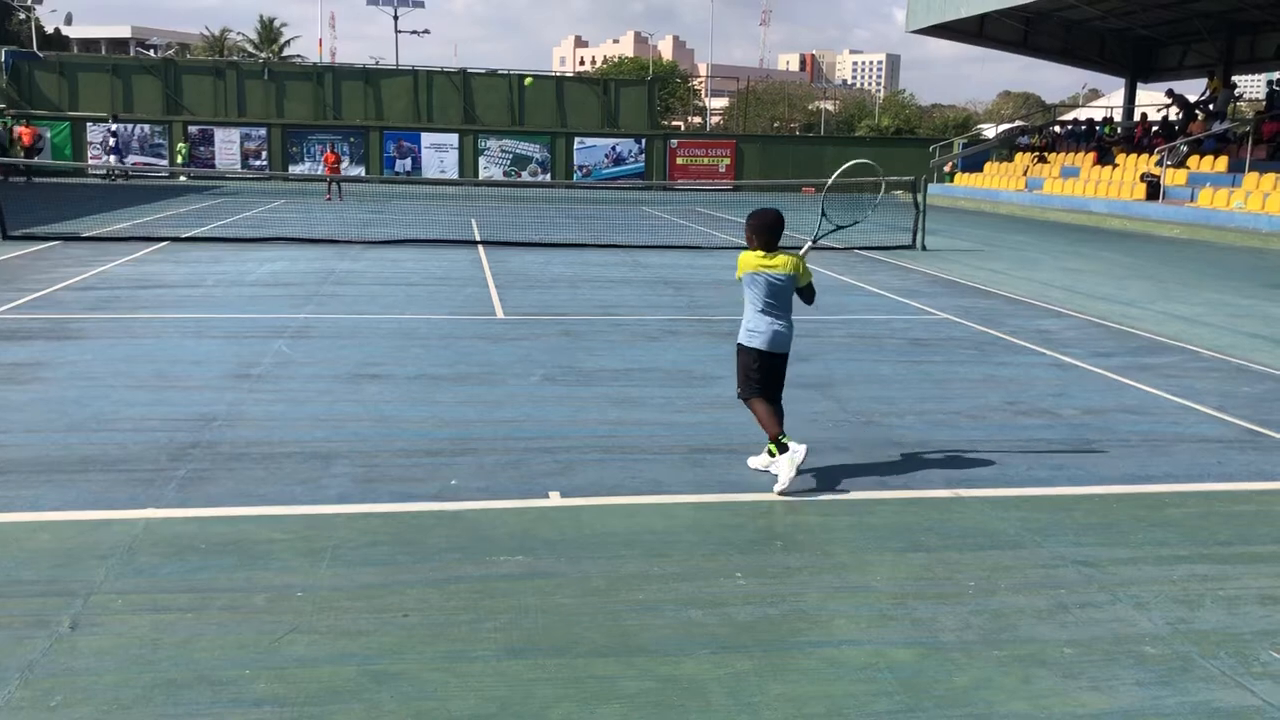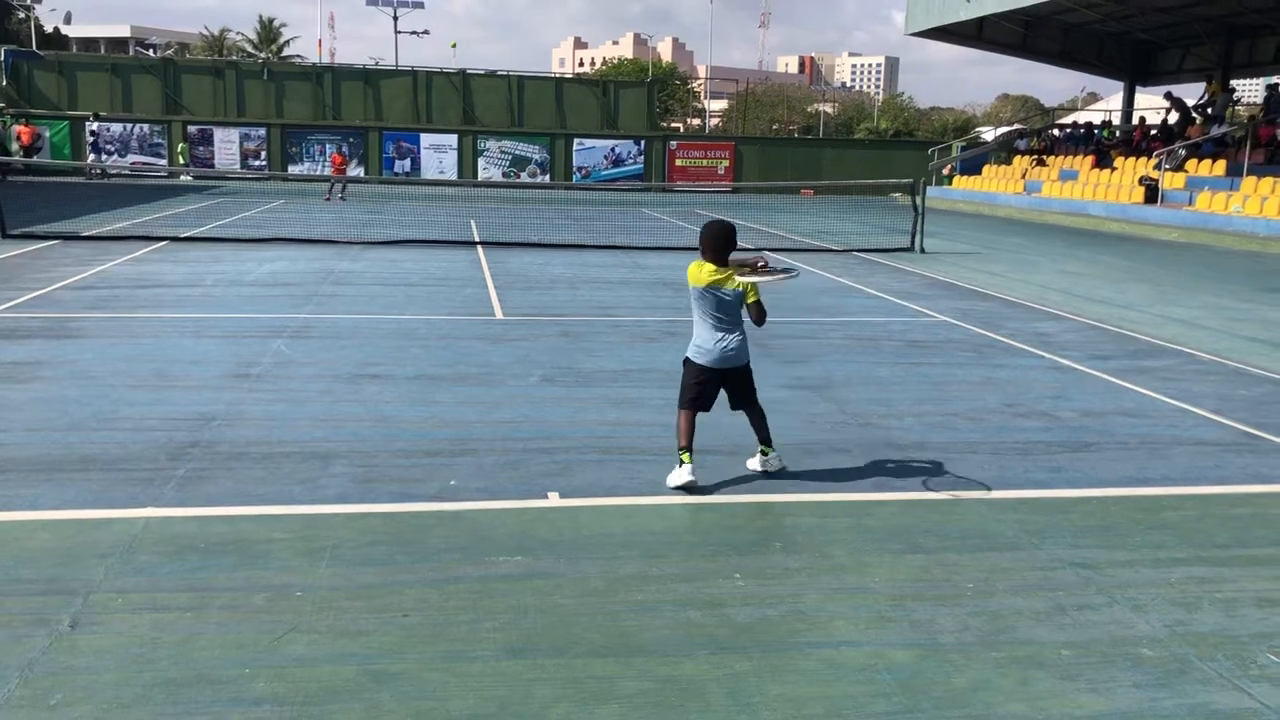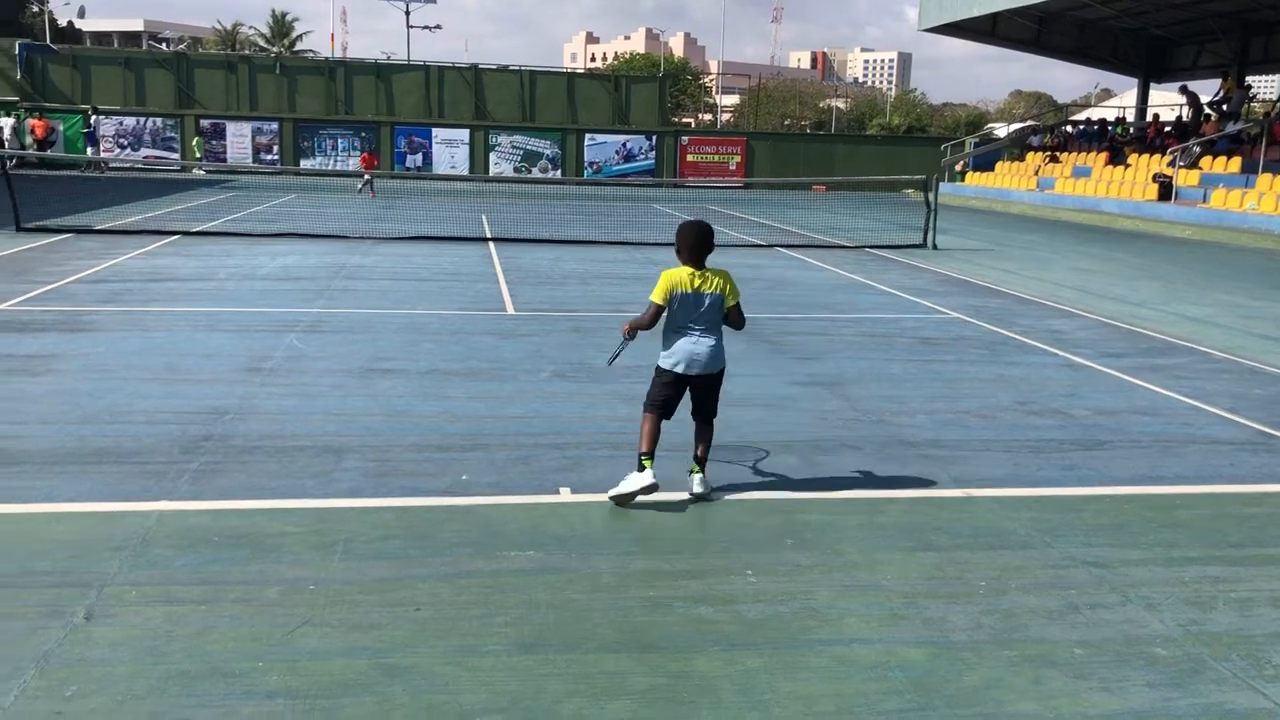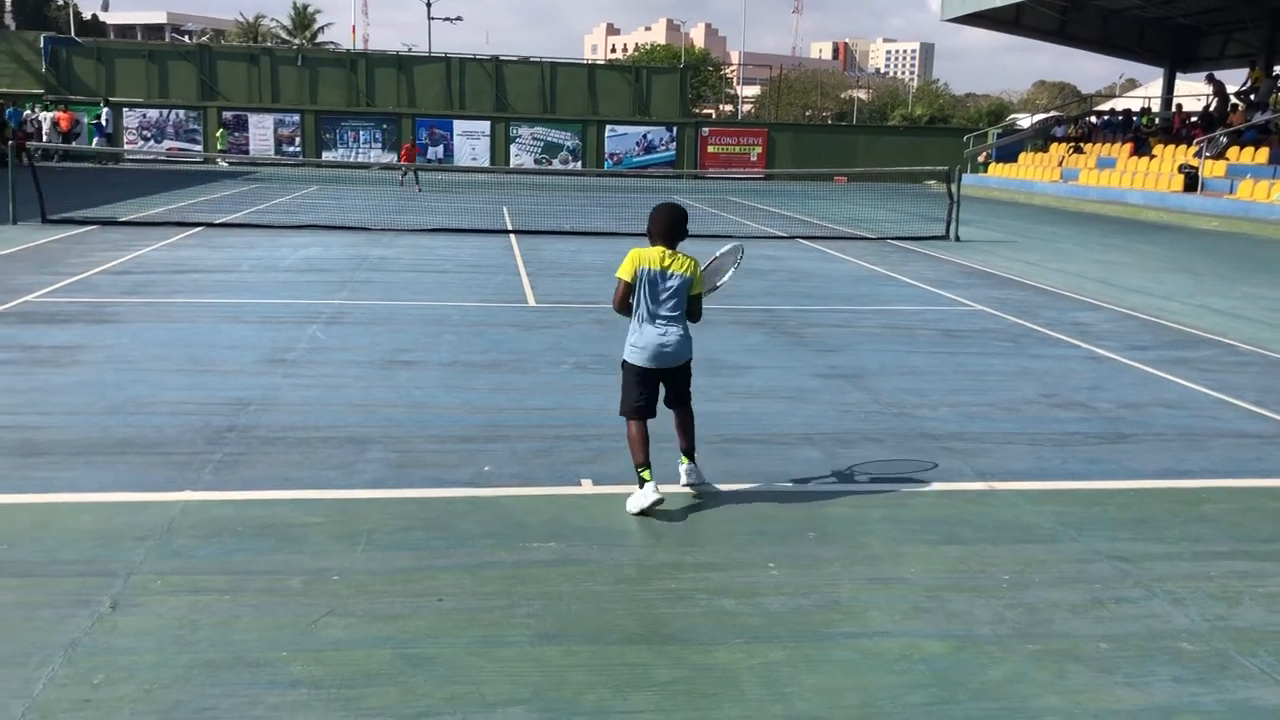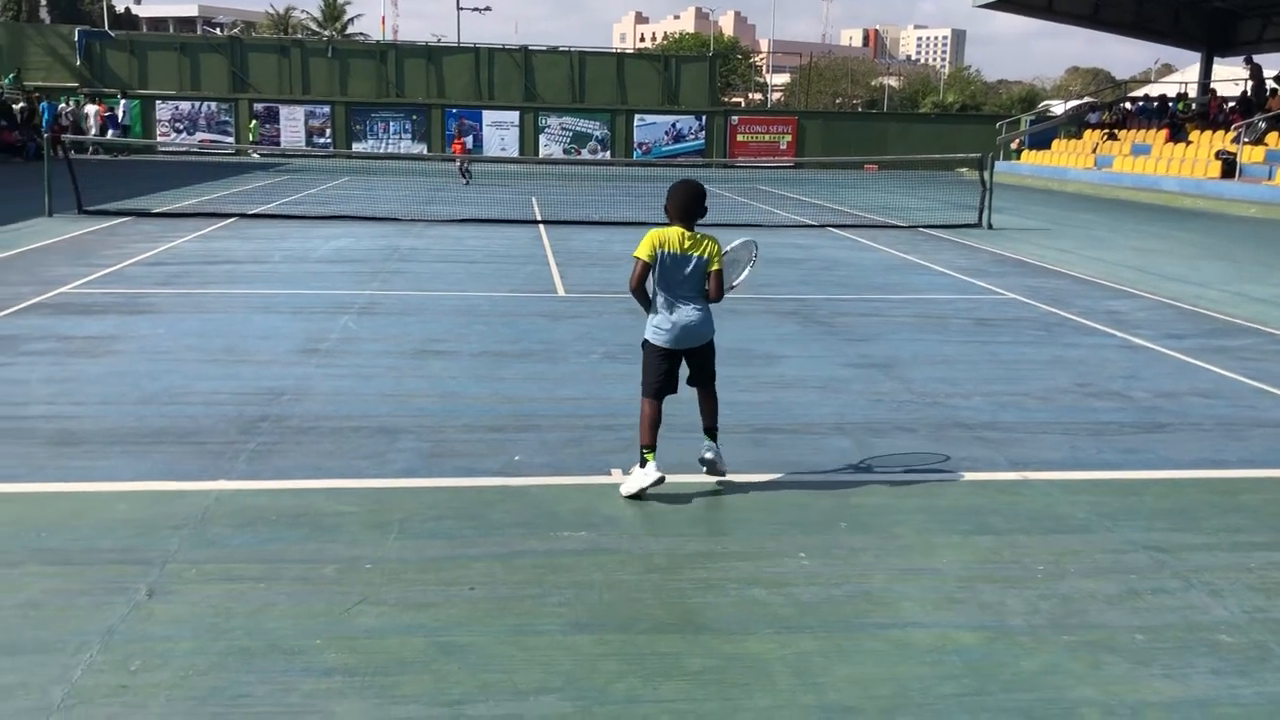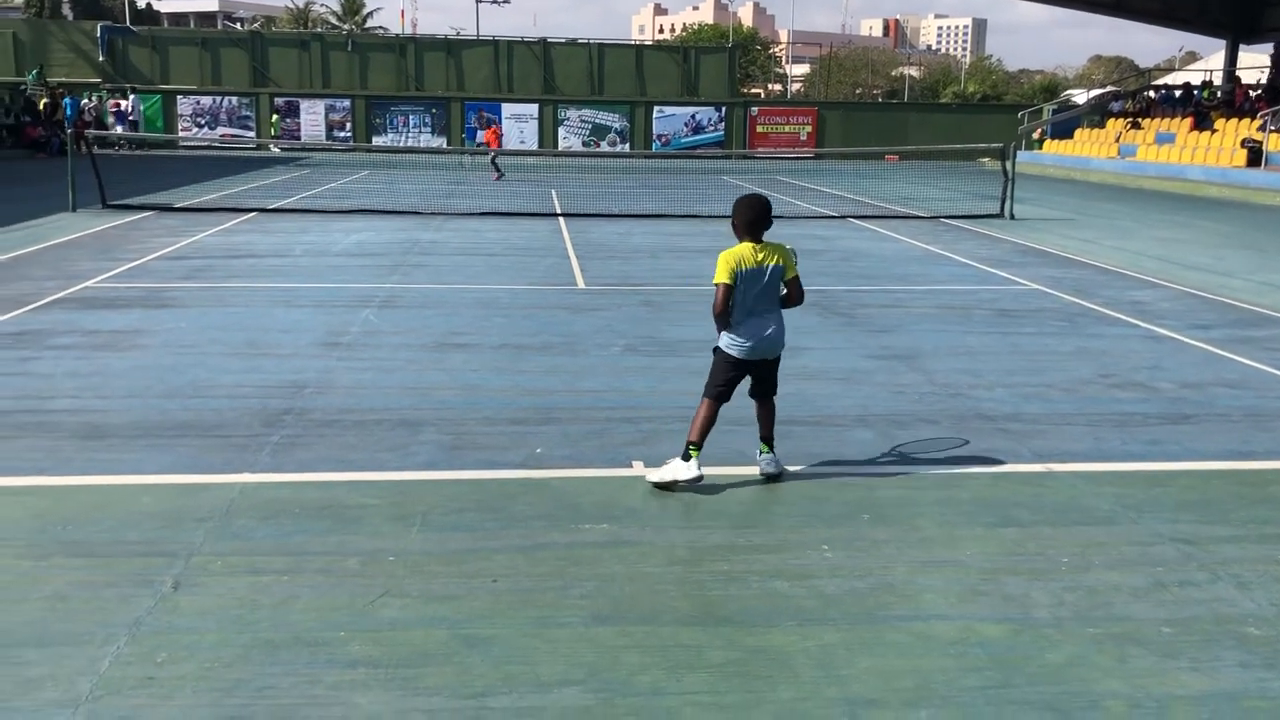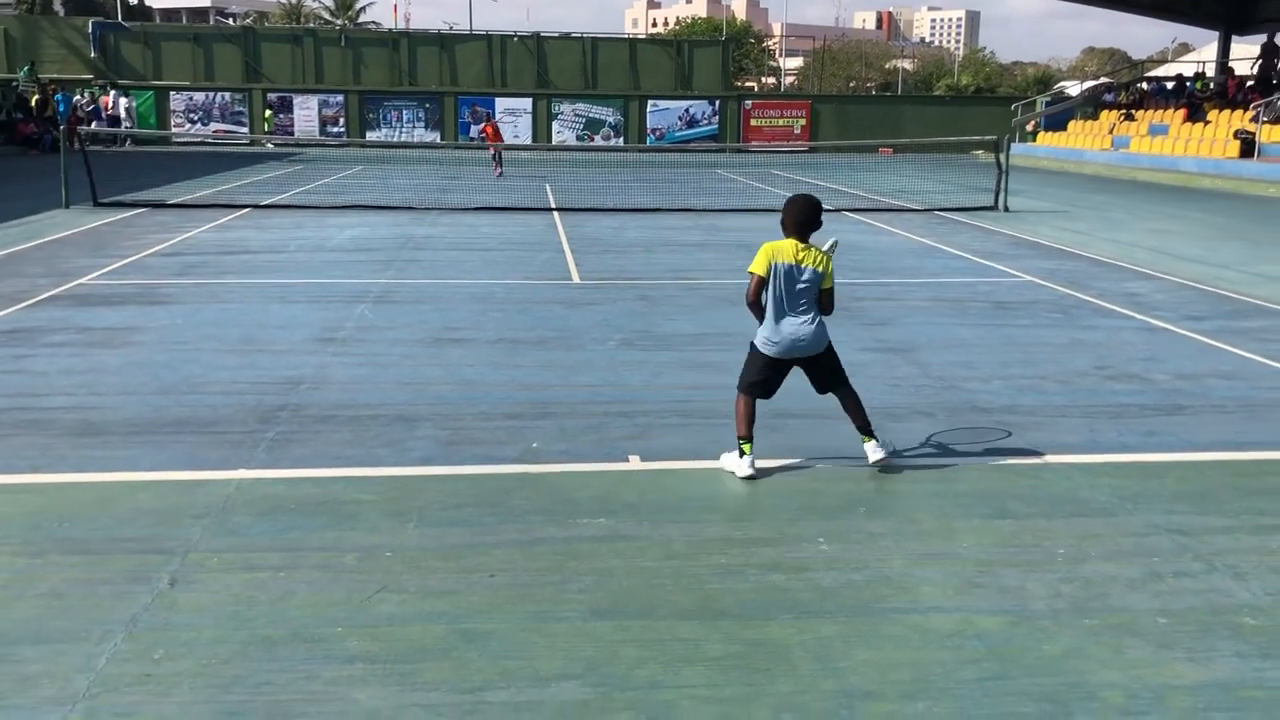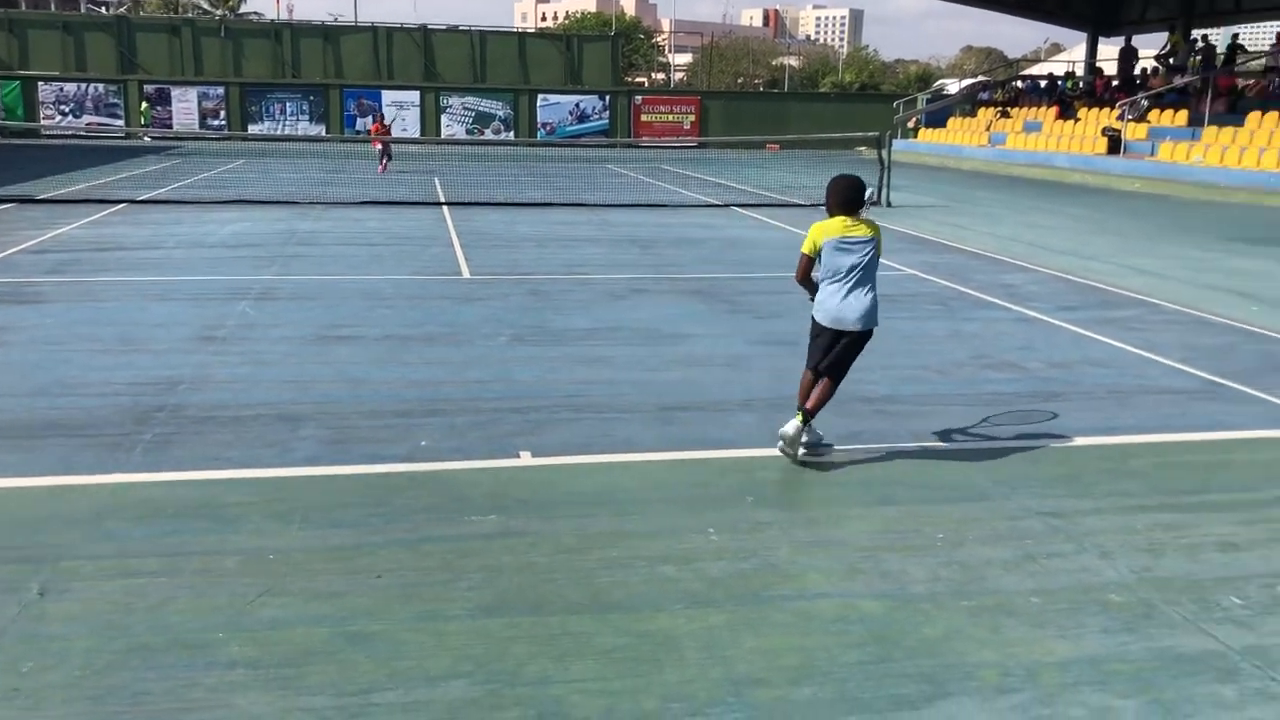
dt=0.4s
person 1, frame 1
left shoulder: (744, 260)
right shoulder: (795, 262)
right elbow: (809, 298)
left hip: (754, 340)
right hip: (781, 341)
left knee: (752, 397)
right knee: (772, 397)
left ankle: (787, 447)
right ankle: (773, 455)
person 1, frame 2
left shoulder: (694, 271)
right shoulder: (744, 281)
right elbow: (760, 319)
left wrist: (750, 263)
left hip: (703, 355)
right hip: (736, 356)
left knee: (687, 407)
right knee: (750, 404)
left ankle: (685, 466)
right ankle: (768, 455)
person 1, frame 3
left shoulder: (669, 279)
right shoulder: (723, 280)
left elbow: (649, 320)
right elbow: (738, 322)
left wrist: (632, 326)
left hip: (674, 359)
right hip: (710, 362)
left knee: (652, 412)
right knee: (704, 419)
left ankle: (645, 471)
right ankle: (698, 475)
person 1, frame 4
left shoulder: (637, 257)
right shoulder: (691, 266)
left elbow: (619, 303)
right elbow: (694, 315)
left hip: (641, 351)
right hip: (677, 351)
left knee: (635, 417)
right knee: (682, 407)
left ankle: (647, 484)
right ankle: (689, 466)
person 1, frame 5
left shoulder: (655, 239)
right shoulder: (710, 246)
left elbow: (635, 284)
right elbow: (715, 294)
left wrist: (652, 305)
left hip: (662, 332)
right hip: (699, 332)
left knee: (651, 397)
right knee: (705, 386)
left ankle: (648, 465)
right ankle: (710, 445)
person 1, frame 6
left shoulder: (729, 258)
right shoulder: (782, 254)
left elbow: (720, 306)
right elbow: (797, 297)
left wrist: (724, 328)
left hip: (737, 344)
right hip: (772, 343)
left knee: (710, 400)
right knee: (764, 396)
left ankle: (688, 461)
right ankle: (768, 455)
person 1, frame 7
left shoulder: (770, 251)
right shoulder: (824, 259)
left elbow: (752, 297)
right elbow: (828, 307)
left wrist: (765, 318)
left hip: (774, 340)
right hip: (814, 341)
left knee: (746, 392)
right knee: (843, 388)
left ankle: (744, 455)
right ankle: (872, 443)
person 1, frame 8
left shoulder: (819, 230)
right shoulder: (873, 232)
left elbow: (800, 276)
left hip: (826, 314)
right hip: (860, 317)
left knee: (814, 369)
right knee: (832, 375)
left ankle: (801, 423)
right ankle: (799, 426)
